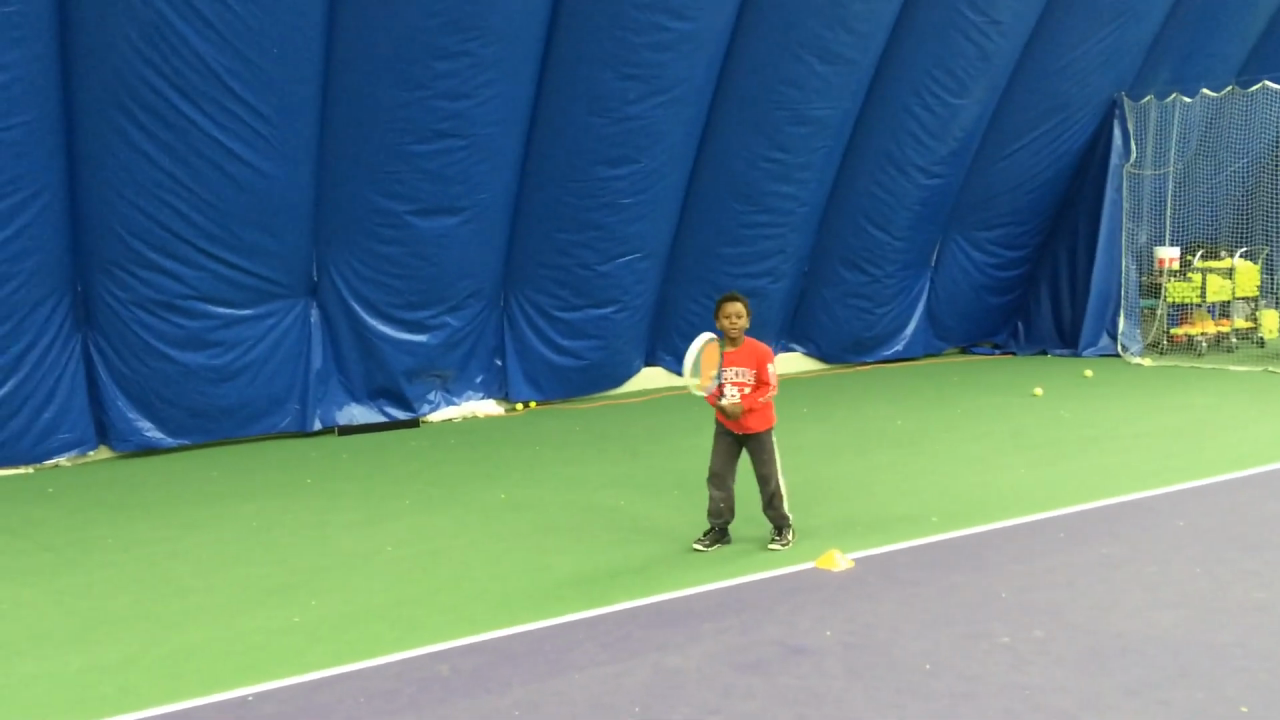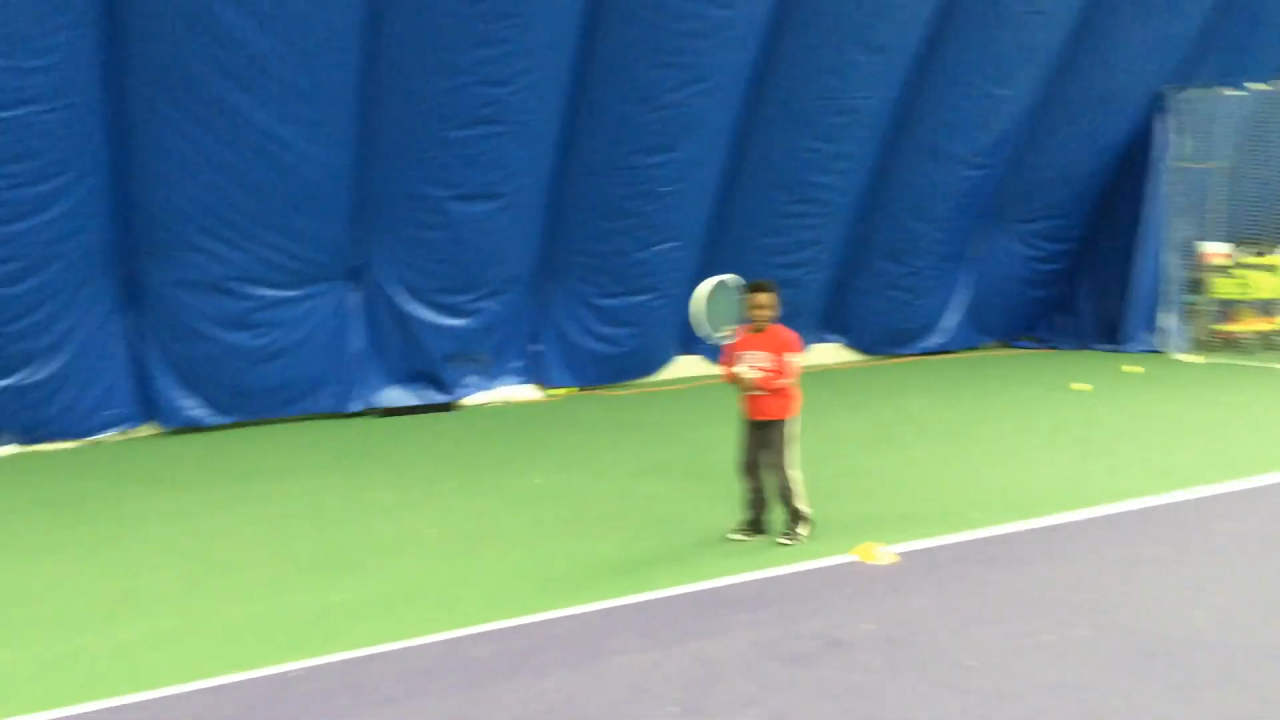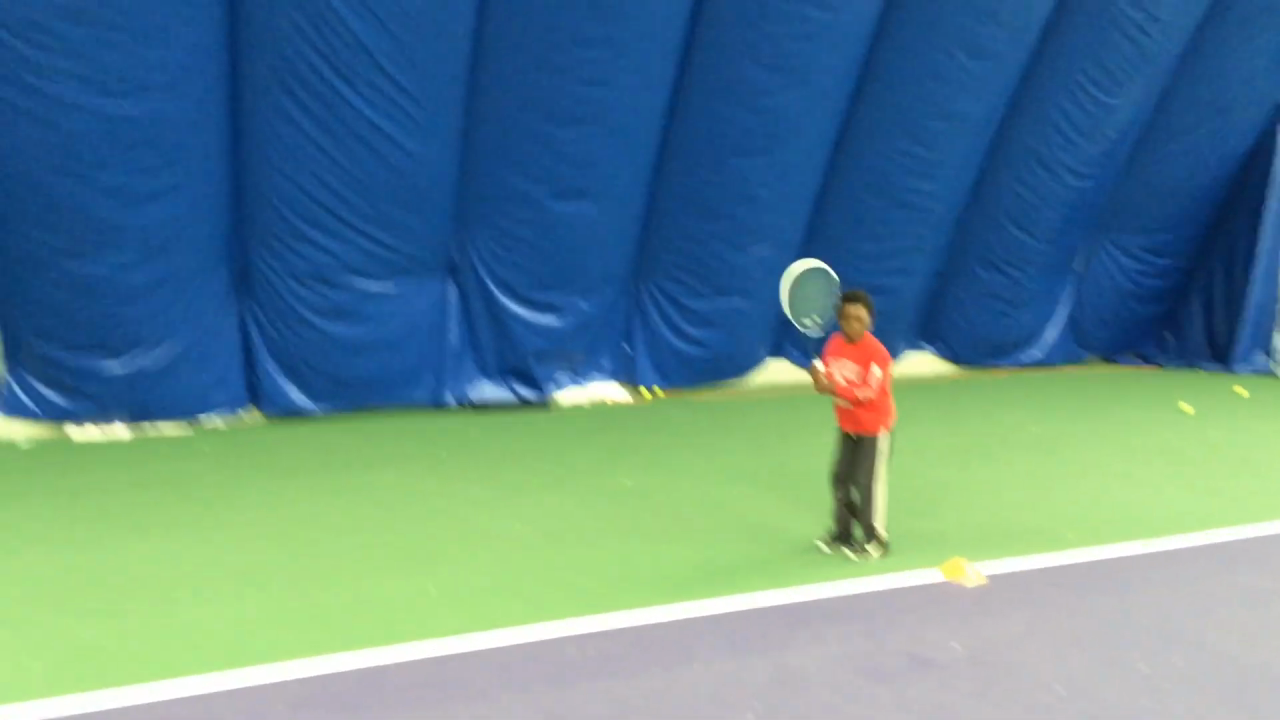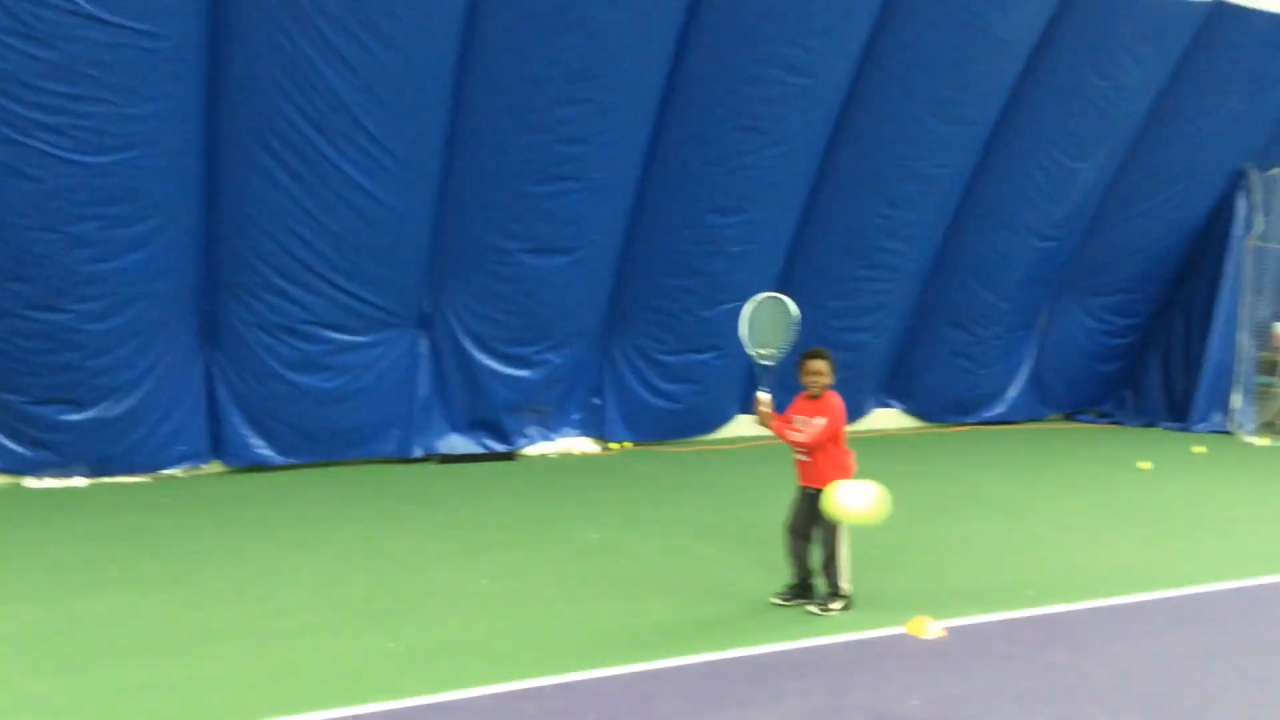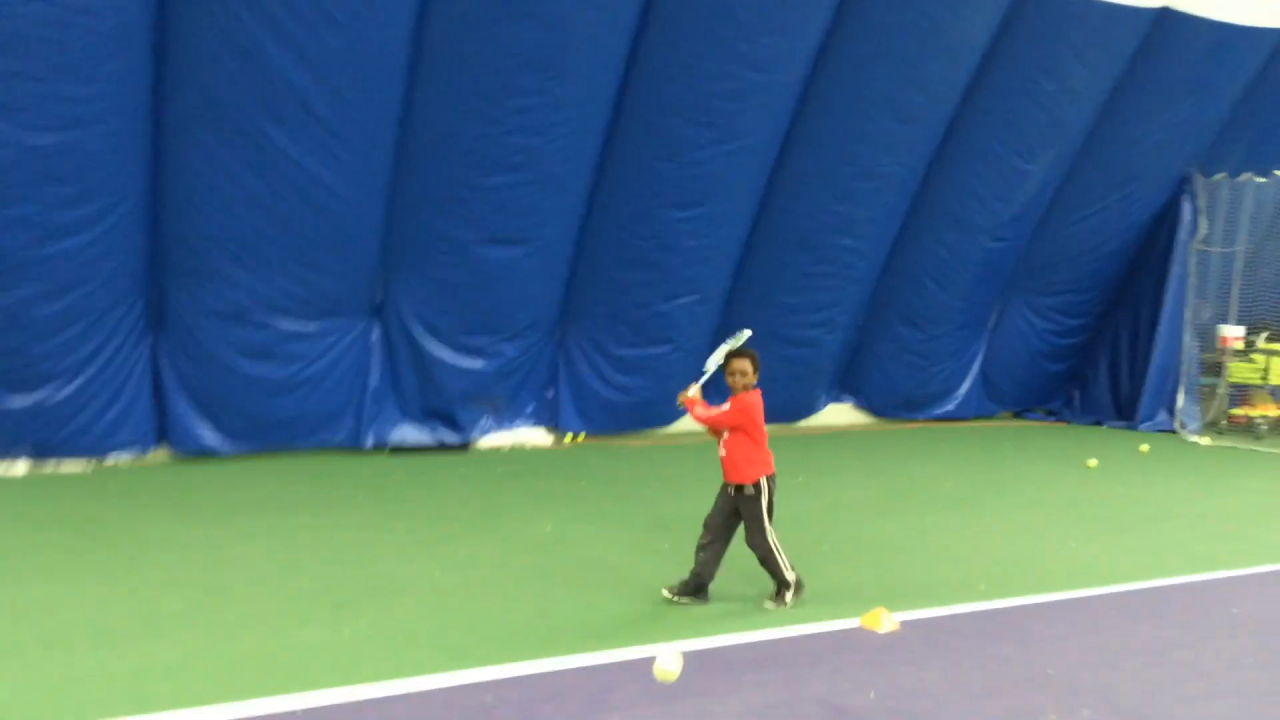
dt=0.3s
person 1, frame 1
left shoulder: (761, 352)
left elbow: (769, 388)
left wrist: (742, 405)
right wrist: (719, 404)
left hip: (758, 426)
right hip: (725, 425)
left knee: (768, 476)
right knee: (718, 475)
left ankle: (783, 526)
right ankle: (719, 528)
person 1, frame 2
left shoulder: (786, 338)
right shoulder: (739, 337)
left elbow: (789, 377)
right elbow: (729, 365)
left wrist: (757, 382)
right wrist: (737, 377)
left hip: (781, 413)
right hip: (753, 412)
left knee: (781, 466)
right knee: (751, 465)
left ankle: (799, 518)
right ankle: (756, 519)
person 1, frame 3
left shoulder: (876, 351)
right shoulder: (833, 343)
left elbow: (870, 391)
right elbow: (826, 375)
left wrist: (832, 387)
right wrist: (820, 378)
left hip: (874, 428)
right hip: (849, 426)
left knee: (869, 482)
right knee: (841, 476)
left ankle: (875, 538)
right ankle: (844, 531)
person 1, frame 4
left shoulder: (832, 406)
right shoulder: (800, 401)
left elbow: (806, 438)
right elbow: (788, 426)
left wrist: (773, 424)
right wrist: (769, 414)
left hip: (834, 482)
right hip: (809, 482)
left knee: (832, 538)
right knee: (797, 529)
left ankle: (840, 593)
right ankle: (802, 586)
person 1, frame 5
left shoulder: (747, 403)
right shoulder: (736, 400)
left elbow: (711, 419)
right elbow: (718, 422)
left wrist: (690, 402)
right wrist: (698, 402)
left hip: (755, 482)
right hip: (735, 482)
left knee: (760, 537)
right knee: (714, 529)
left ankle: (789, 584)
right ankle: (696, 585)
